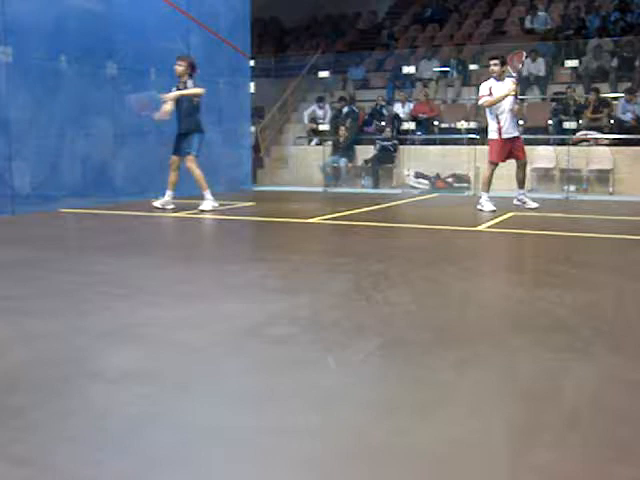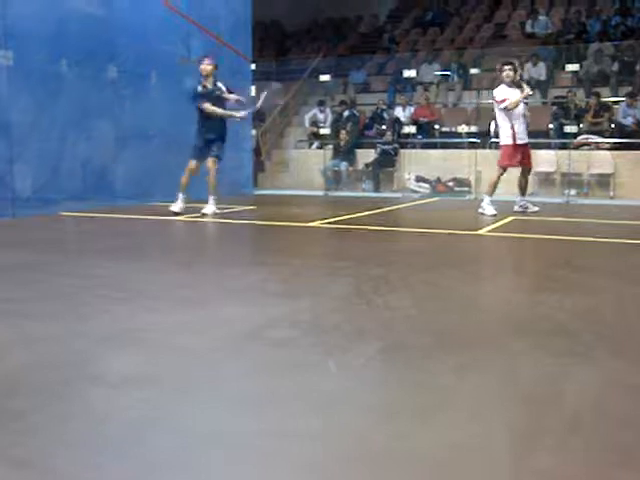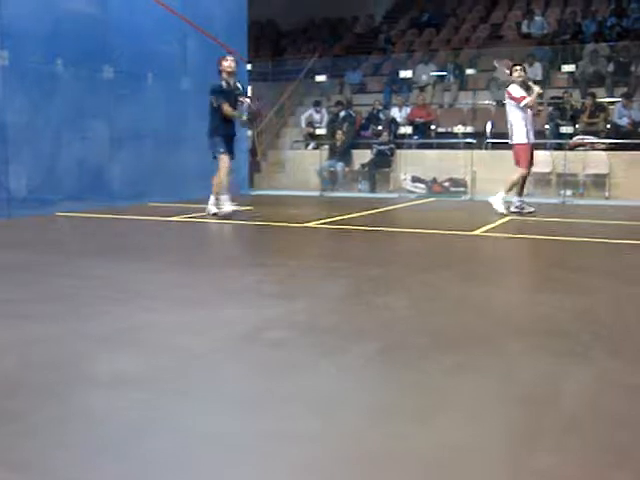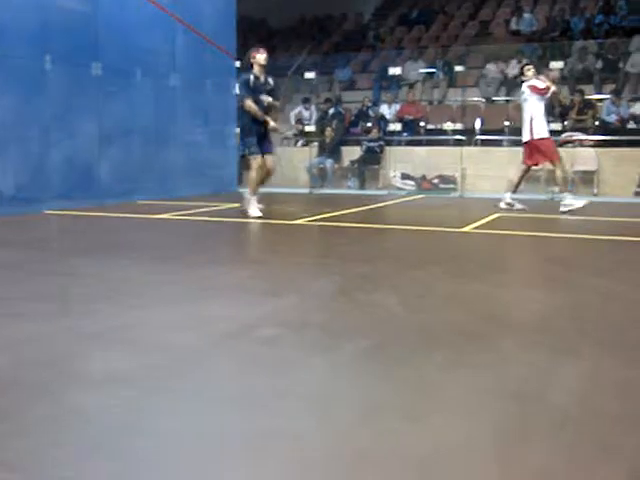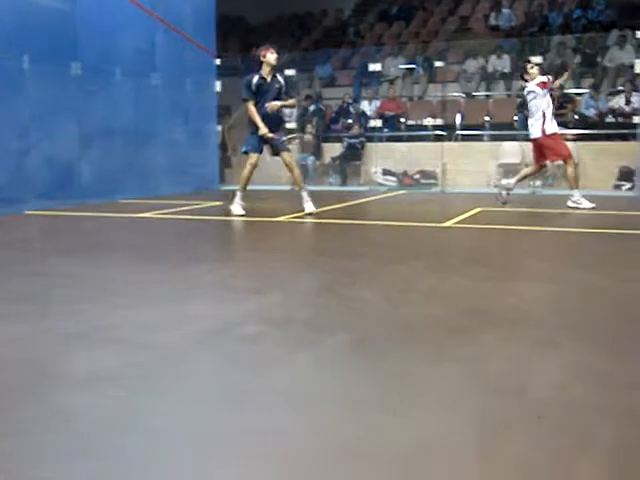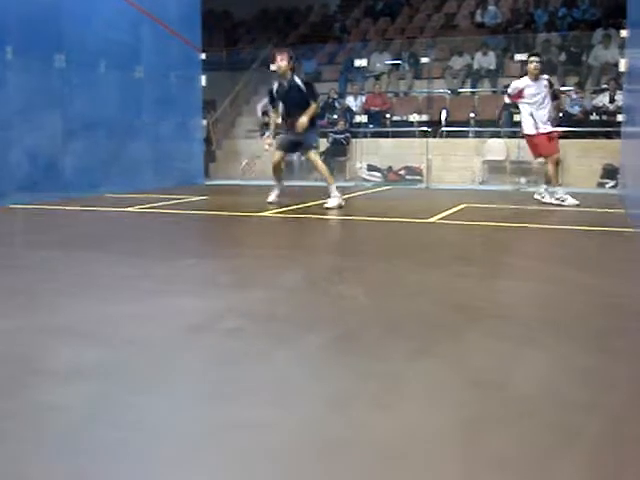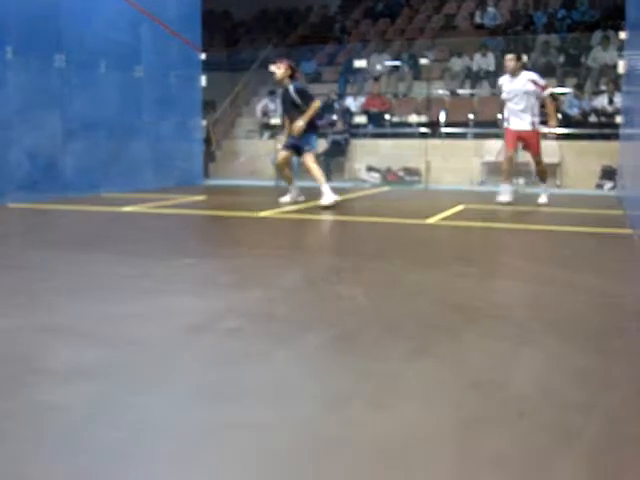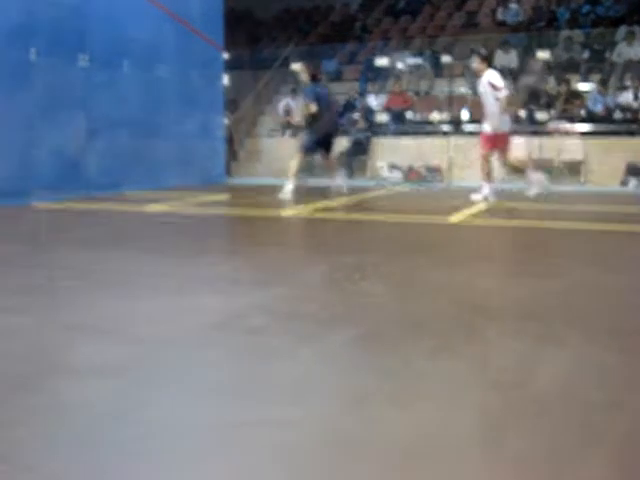
dt=0.3s
person 1, frame 1
left shoulder: (192, 85)
right shoulder: (175, 90)
left elbow: (201, 91)
right elbow: (169, 104)
left wrist: (179, 93)
right wrist: (163, 111)
left hip: (194, 131)
right hip: (182, 132)
left knee: (190, 163)
right knee: (173, 163)
left ankle: (209, 199)
right ankle: (168, 199)
person 1, frame 2
left shoulder: (221, 87)
right shoulder: (198, 91)
left elbow: (241, 100)
right elbow: (209, 109)
left wrist: (234, 97)
right wrist: (234, 114)
left hip: (218, 135)
right hip: (203, 135)
left knee: (211, 167)
right knee: (191, 167)
left ankle: (211, 203)
right ankle: (180, 200)
person 1, frame 3
left shoulder: (238, 87)
right shoulder: (217, 87)
left elbow: (245, 106)
right elbow: (227, 110)
left wrist: (248, 102)
right wrist: (241, 117)
left hip: (229, 133)
right hip: (217, 132)
left knee: (223, 167)
right knee: (224, 164)
left ankle: (212, 202)
right ankle: (225, 202)
person 1, frame 4
left shoulder: (270, 82)
right shoulder: (245, 79)
left elbow: (277, 106)
right elbow: (248, 105)
left wrist: (270, 101)
right wrist: (268, 120)
left hip: (263, 130)
right hip: (249, 129)
left knee: (269, 167)
right knee: (256, 165)
left ankle: (250, 196)
right ankle: (252, 204)
person 1, frame 5
left shoulder: (281, 80)
right shoulder: (251, 80)
left elbow: (291, 101)
right elbow: (250, 106)
left wrist: (279, 104)
right wrist: (262, 127)
left hip: (276, 129)
right hip: (258, 129)
left knee: (290, 162)
right knee: (252, 163)
left ankle: (306, 200)
right ankle: (237, 201)
person 1, frame 6
left shoulder: (302, 82)
right shoulder: (275, 88)
left elbow: (315, 103)
right elbow: (274, 112)
left wrist: (305, 118)
right wrist: (270, 135)
left hip: (307, 127)
right hip: (289, 129)
left knee: (313, 158)
right knee: (276, 161)
left ankle: (335, 195)
right ankle: (278, 189)
person 1, frame 7
left shoulder: (296, 88)
right shoulder: (284, 93)
left elbow: (317, 104)
left wrist: (302, 121)
right wrist: (285, 139)
left hip: (307, 131)
right hip: (295, 134)
left knee: (308, 161)
right knee: (280, 160)
left ankle: (328, 193)
right ankle: (294, 192)
person 1, frame 8
left shoulder: (309, 90)
right shoulder: (324, 89)
left elbow: (312, 109)
right elbow: (335, 108)
left wrist: (304, 115)
left hip: (318, 129)
right hip: (330, 128)
left knee: (300, 157)
right knee: (327, 156)
left ankle: (289, 188)
right ankle: (340, 181)
person 2, frame 1
left shoulder: (511, 82)
right shoulder: (486, 85)
right elbow: (485, 103)
left wrist: (516, 107)
right wrist: (505, 94)
left hip: (513, 132)
right hip: (497, 134)
left knee: (522, 162)
right knee: (492, 166)
left ankle: (520, 196)
right ankle: (484, 199)
person 2, frame 2
left shoulder: (519, 89)
right shoulder: (499, 91)
right elbow: (509, 106)
left wrist: (525, 114)
right wrist: (524, 94)
left hip: (523, 138)
right hip: (509, 139)
left knee: (526, 170)
right knee: (501, 171)
left ankle: (521, 202)
right ankle: (486, 203)
person 2, frame 3
left shoulder: (524, 89)
right shoulder: (512, 89)
left elbow: (531, 108)
right elbow: (530, 102)
right wrist: (536, 92)
left hip: (527, 137)
right hip: (520, 138)
left knee: (524, 171)
right knee: (524, 171)
left ankle: (518, 202)
right ankle: (500, 197)
person 2, frame 4
left shoulder: (530, 88)
right shoulder: (531, 84)
right elbow: (552, 89)
left wrist: (545, 80)
right wrist: (548, 82)
left hip: (530, 135)
right hip: (538, 134)
left knee: (525, 168)
right knee: (559, 165)
left ankle: (507, 199)
right ankle: (567, 200)
person 2, frame 5
left shoulder: (533, 87)
right shoulder: (537, 84)
right elbow: (555, 84)
left hip: (539, 132)
right hip: (544, 131)
left knee: (537, 167)
right knee: (570, 161)
left ankle: (510, 183)
right ankle: (575, 198)
person 2, frame 6
left shoulder: (546, 80)
right shoulder: (518, 85)
left elbow: (555, 95)
right elbow: (508, 100)
left hip: (548, 127)
right hip: (533, 130)
left knee: (556, 160)
right knee: (552, 159)
left ankle: (542, 191)
right ankle: (558, 195)
person 2, frame 7
left shoulder: (532, 78)
right shoulder: (503, 82)
left elbow: (547, 95)
left wrist: (552, 118)
left hip: (530, 126)
right hip: (512, 125)
left knee: (537, 160)
right knee: (509, 155)
left ankle: (543, 191)
right ankle: (506, 190)
person 2, frame 8
left shoulder: (491, 77)
right shoulder: (482, 80)
left elbow: (504, 97)
left wrist: (498, 117)
left hip: (499, 126)
right hip: (489, 126)
left knee: (504, 160)
right knee: (484, 155)
left ankle: (533, 175)
right ankle: (486, 190)
